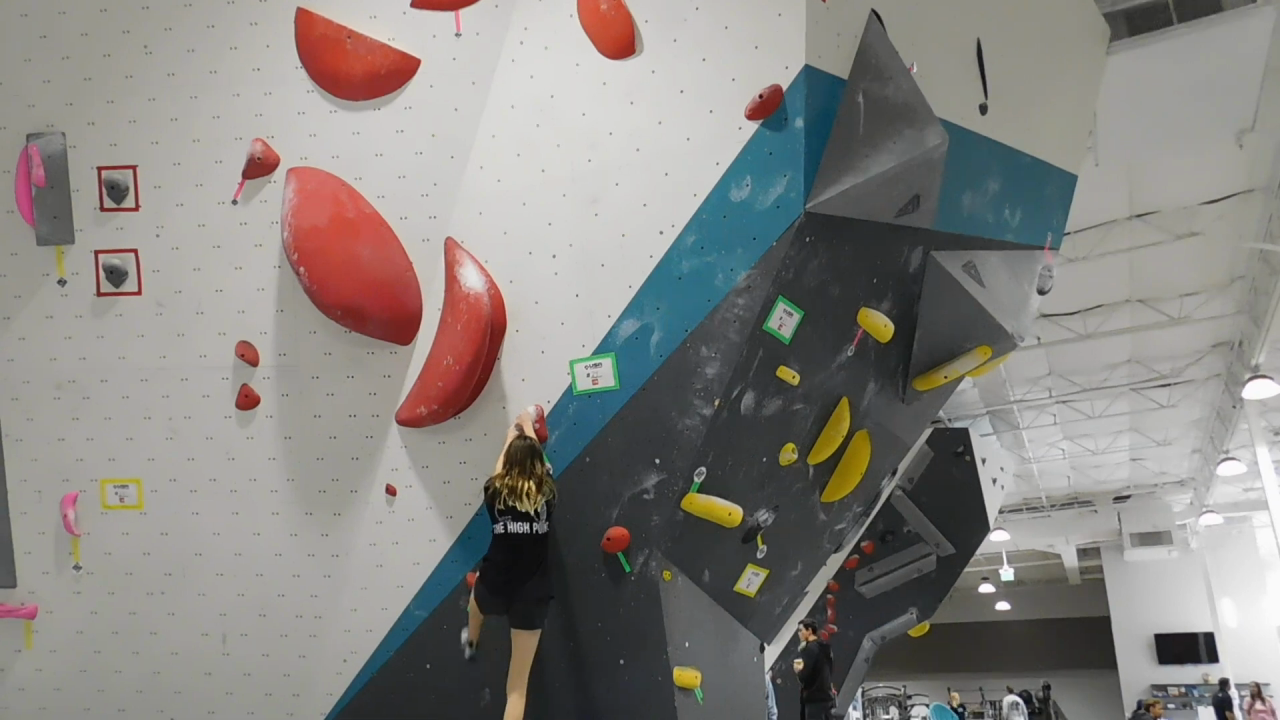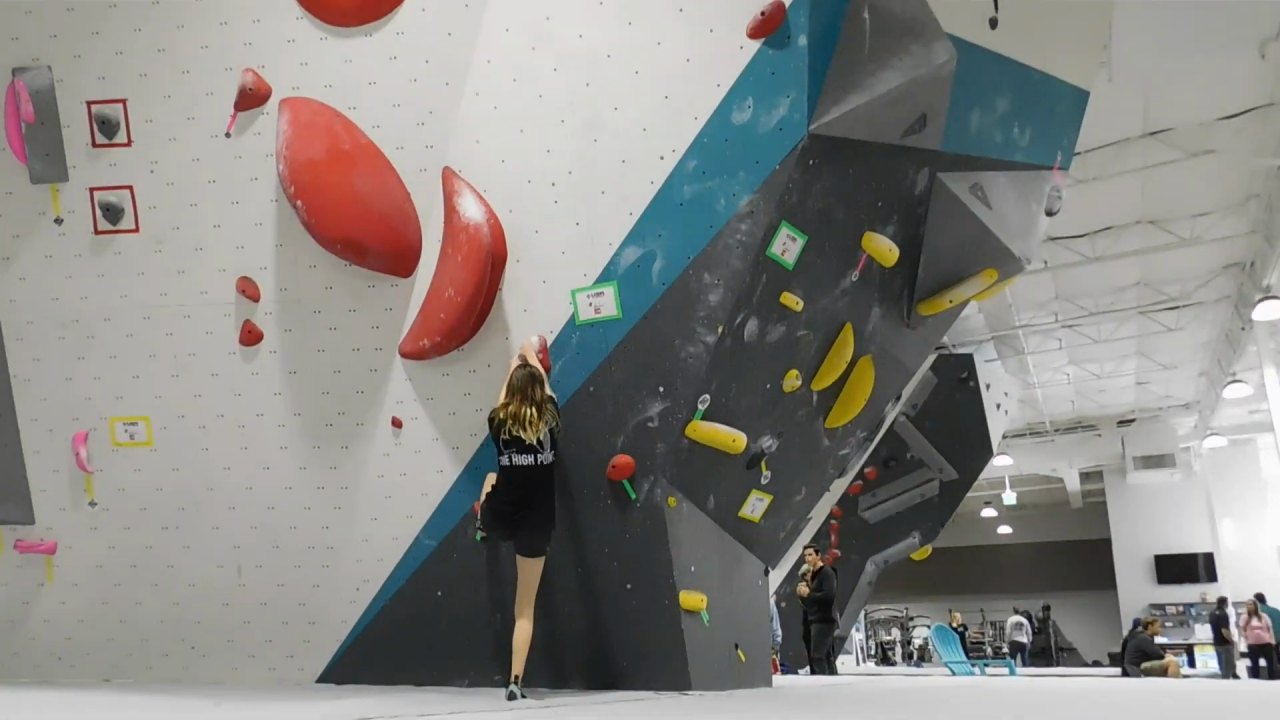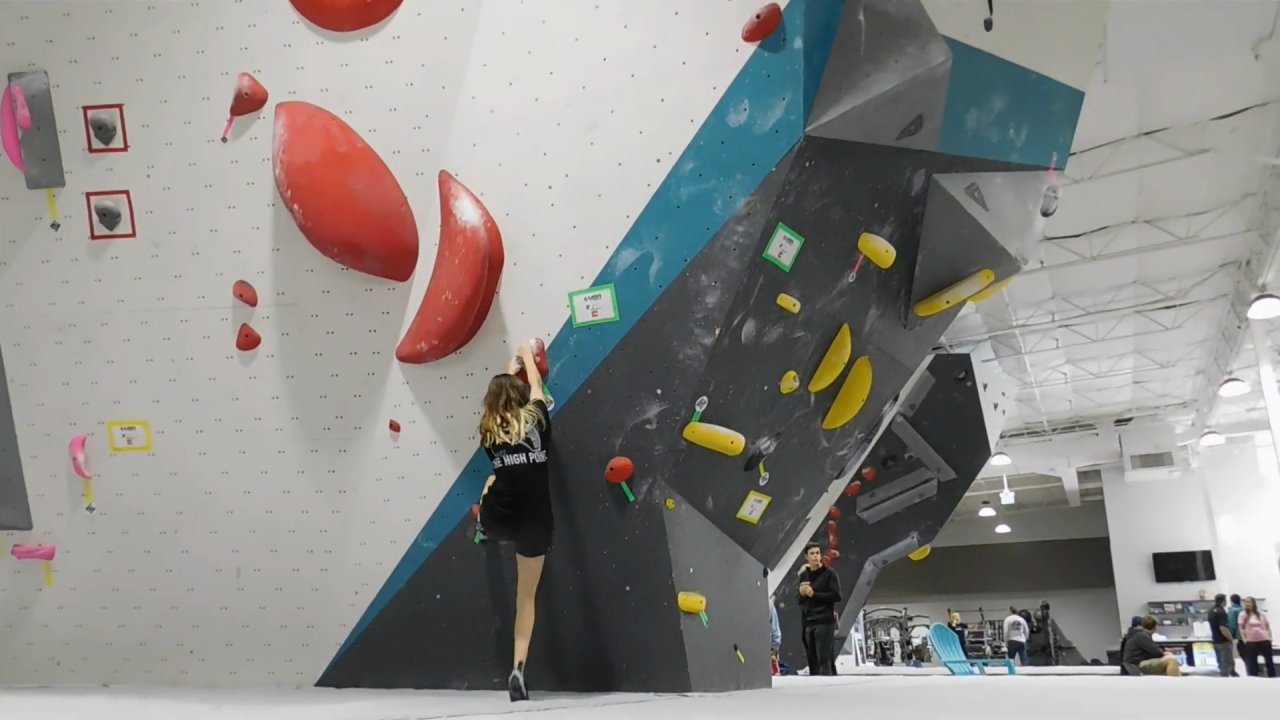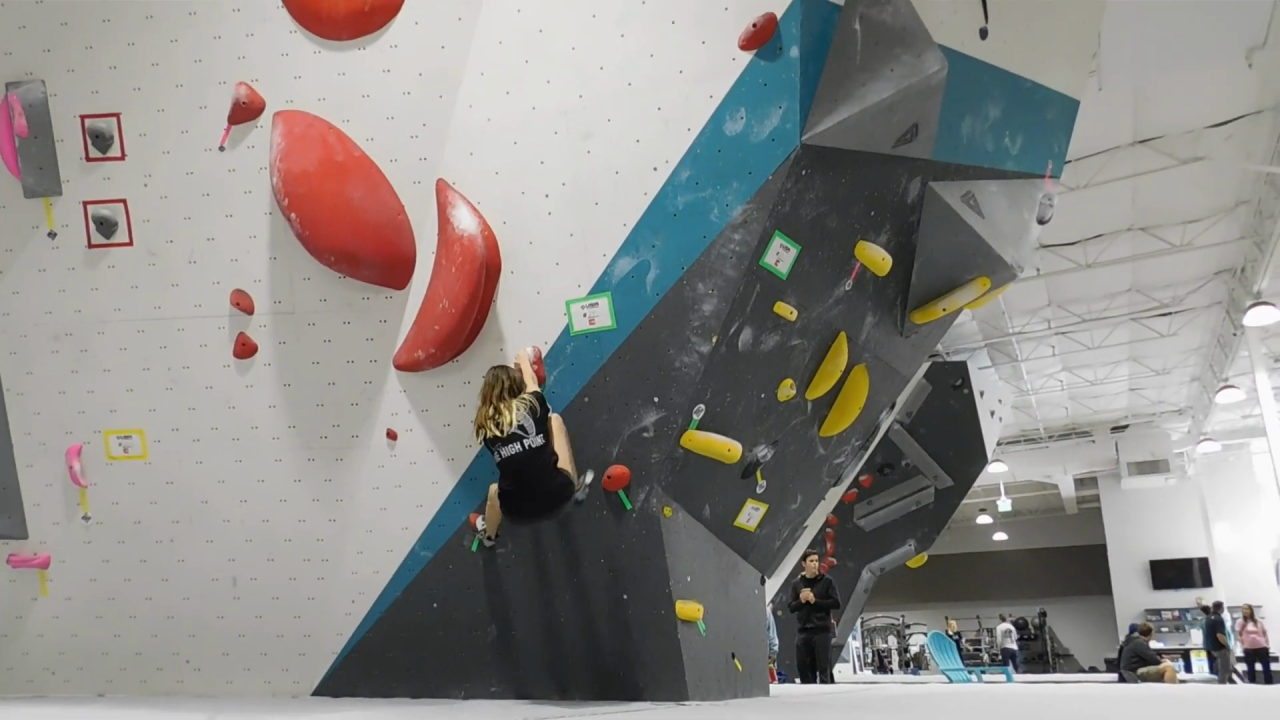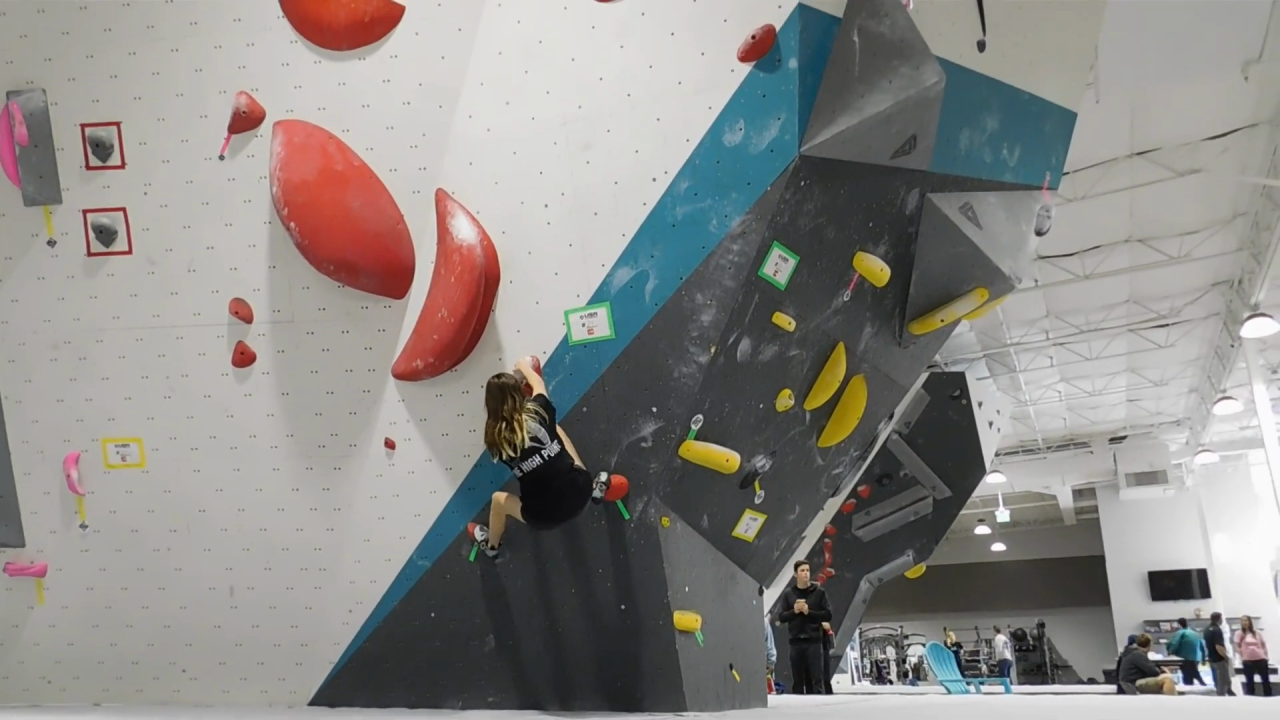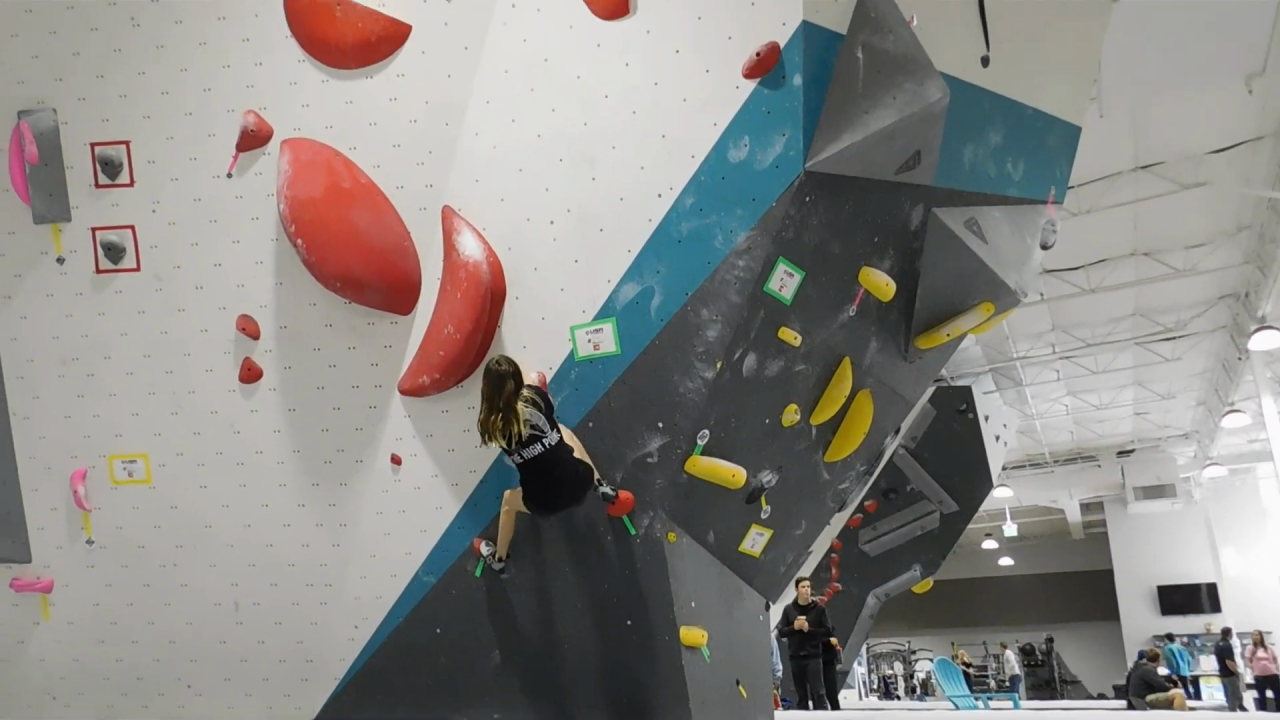
dt=0.4s
person 1, frame 1
left shoulder: (495, 491)
right shoulder: (546, 490)
left elbow: (501, 466)
right elbow: (534, 456)
left wrist: (511, 437)
right wrist: (529, 429)
left hip: (493, 593)
right hip: (532, 597)
right knee: (518, 683)
left ankle: (470, 641)
person 1, frame 2
left shoulder: (498, 421)
right shoulder: (550, 418)
left elbow: (506, 399)
right elbow: (542, 383)
left wrist: (515, 366)
right wrist: (531, 357)
left hip: (498, 519)
right hip: (536, 525)
right knee: (525, 609)
left ankle: (481, 527)
right ankle: (515, 683)
person 1, frame 3
left shoulder: (487, 429)
right shoulder: (536, 417)
left elbow: (499, 391)
right elbow: (536, 385)
left wrist: (510, 370)
right wrist: (527, 355)
left hip: (497, 518)
right hip: (536, 522)
right knee: (527, 598)
left ankle: (484, 527)
right ankle: (518, 670)
person 1, frame 4
left shoulder: (483, 423)
right shoulder: (531, 404)
right elbow: (531, 382)
right wrist: (524, 362)
left hip: (517, 512)
right hip: (558, 497)
left knee: (494, 491)
right knee: (554, 419)
left ankle: (489, 536)
right ankle: (578, 488)
person 1, frame 5
left shoulder: (494, 437)
right shoulder: (537, 410)
right elbow: (539, 384)
right wrist: (524, 367)
left hip: (544, 517)
right hip: (581, 491)
left knee: (498, 500)
left ankle: (491, 545)
right ankle: (594, 487)
person 1, frame 6
left shoulder: (490, 422)
right shoulder: (534, 395)
left hip: (545, 502)
right hip: (580, 481)
left knee: (508, 501)
left ankle: (498, 558)
right ankle: (600, 486)
